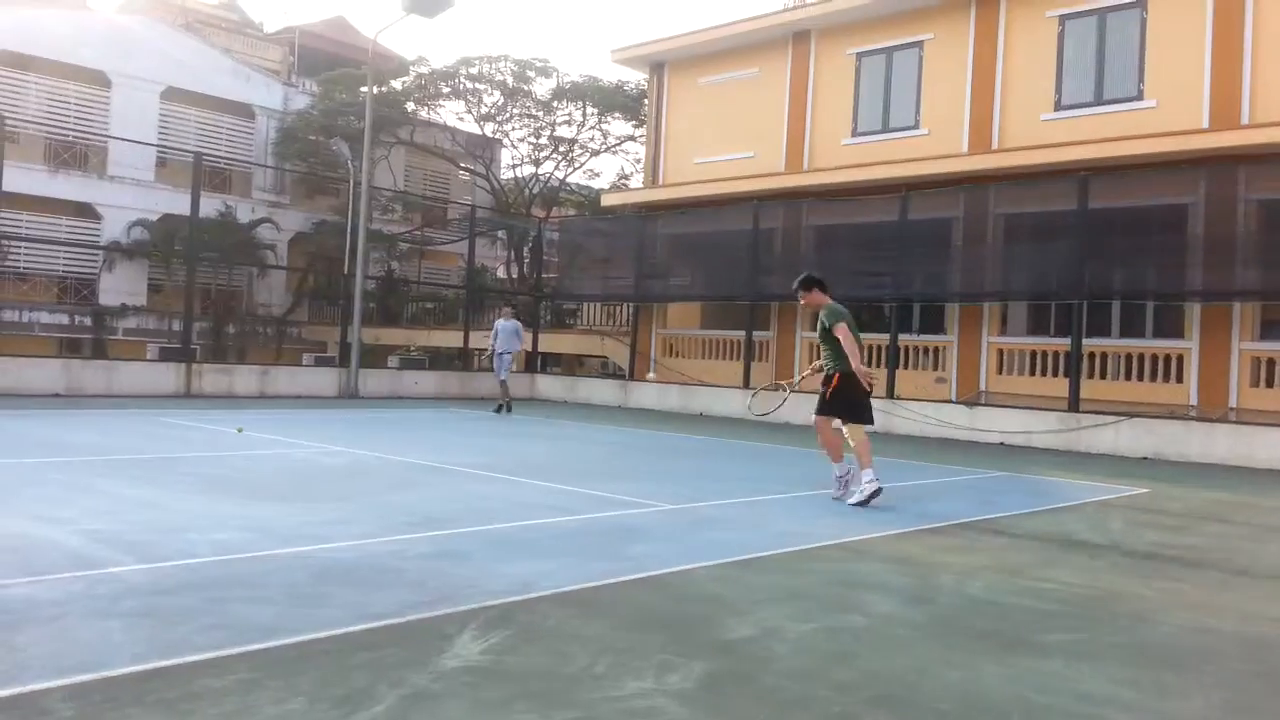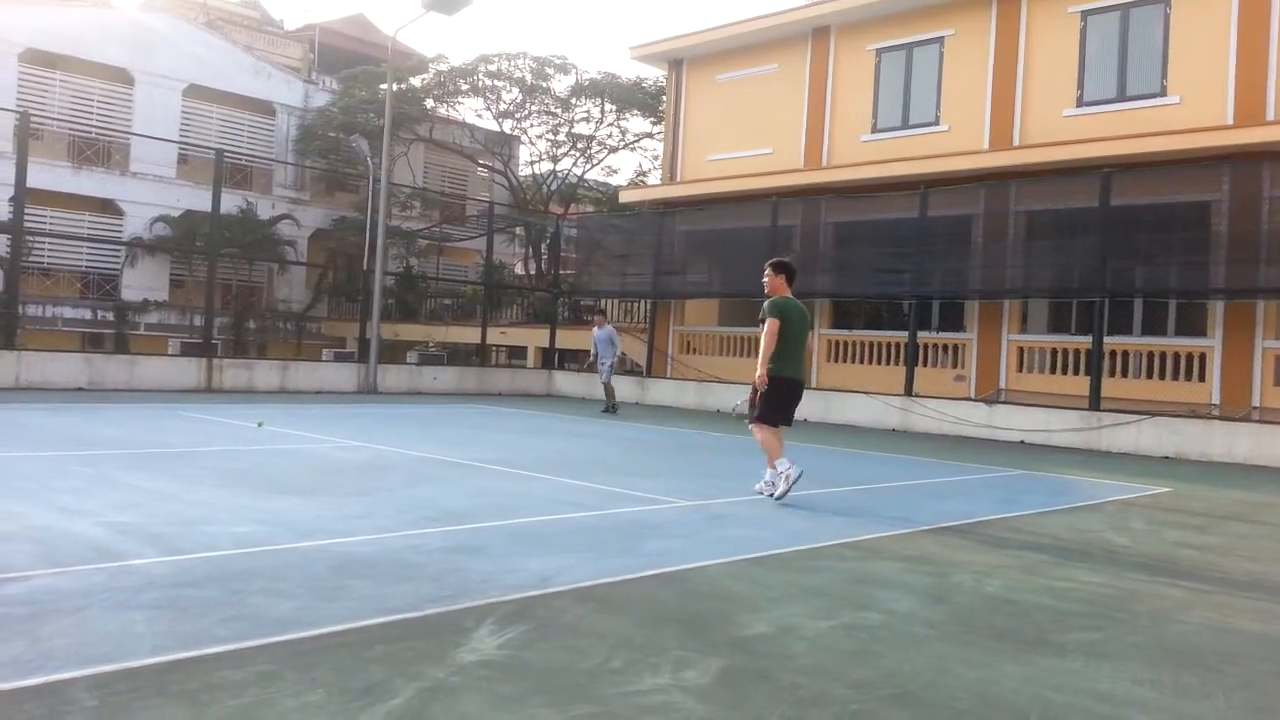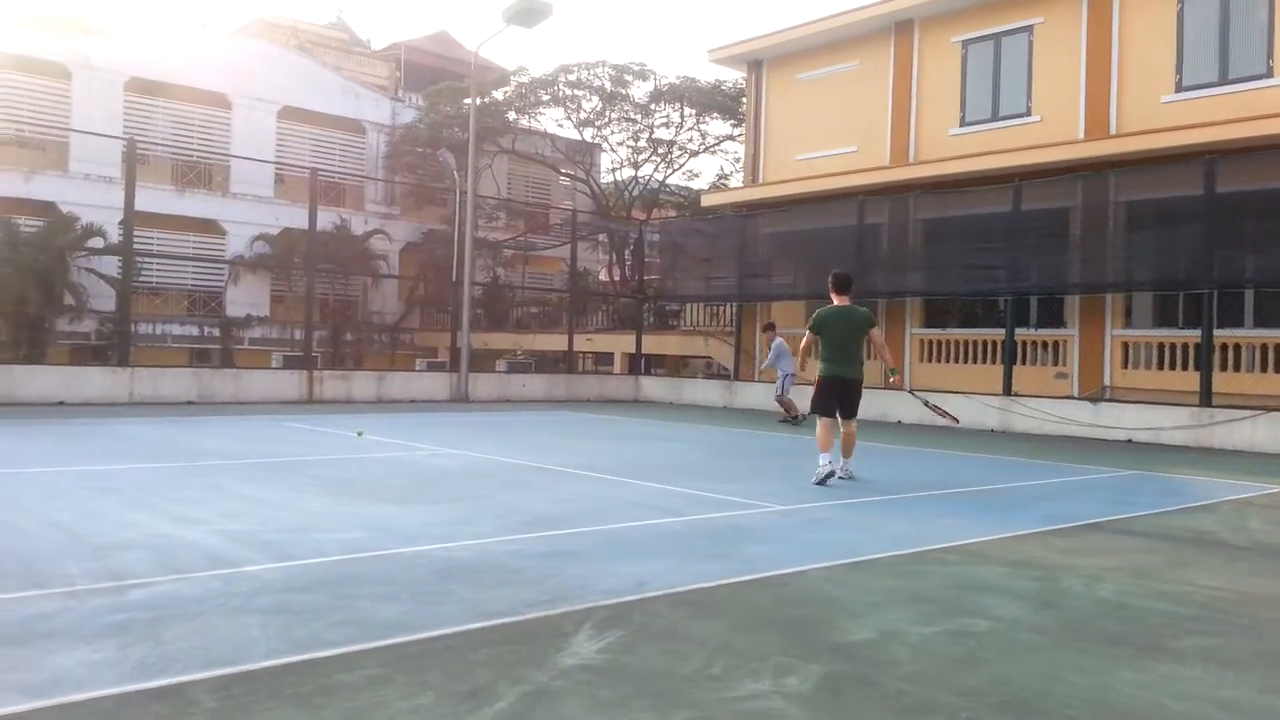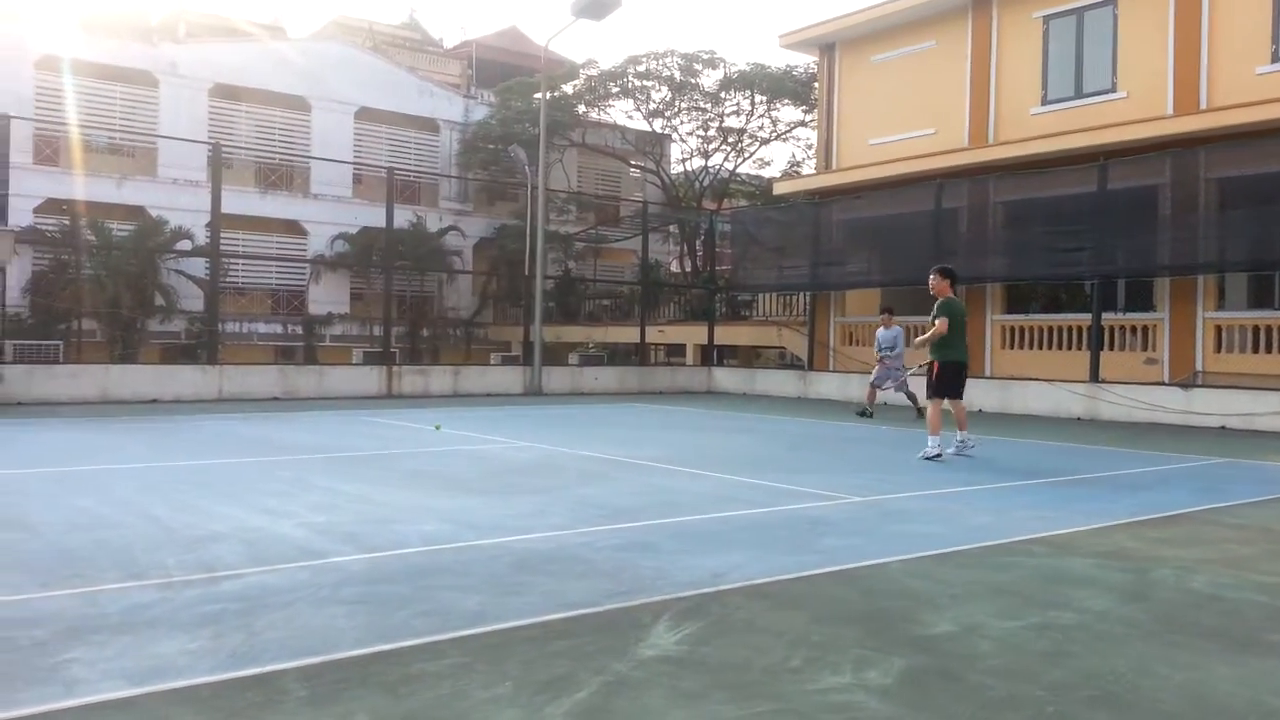
dt=1s
person 1, frame 1
left shoulder: (829, 312)
right shoulder: (835, 312)
left elbow: (845, 337)
left wrist: (857, 366)
right wrist: (818, 366)
left hip: (843, 376)
right hip: (855, 378)
left knee: (821, 422)
right knee: (854, 430)
left ankle: (841, 471)
right ankle: (870, 482)
person 1, frame 2
left shoulder: (773, 305)
right shoulder: (803, 310)
left elbow: (770, 334)
right elbow: (807, 347)
left wrist: (761, 367)
left hip: (774, 375)
right hip: (796, 378)
left knee: (759, 427)
right knee: (773, 428)
left ankle: (787, 470)
right ankle: (771, 481)
person 1, frame 3
left shoulder: (821, 315)
right shoulder: (864, 315)
left elbow: (805, 346)
right elbow: (880, 345)
left wrist: (802, 362)
right wrist: (893, 371)
left hip: (828, 375)
right hip: (853, 377)
left knee: (824, 421)
right knee: (848, 423)
left ankle: (825, 464)
right ankle: (845, 467)
person 1, frame 4
left shoulder: (942, 304)
right shoulder: (958, 305)
left elbow: (941, 329)
left wrist: (921, 340)
right wrist: (933, 342)
left hip: (944, 360)
right hip: (960, 360)
left knee: (935, 402)
right knee: (955, 400)
left ankle: (933, 446)
right ankle: (964, 440)
